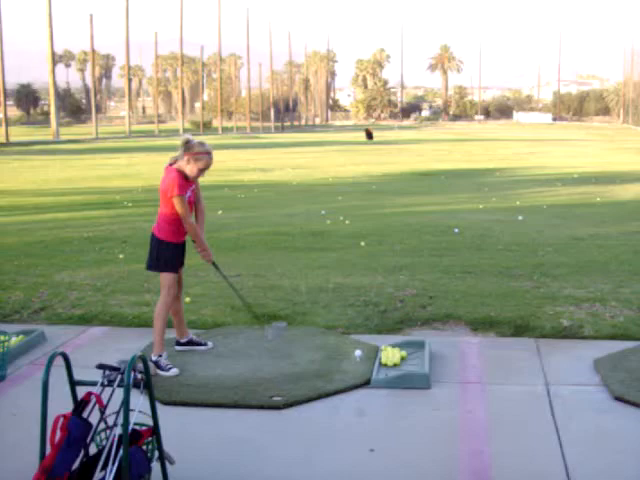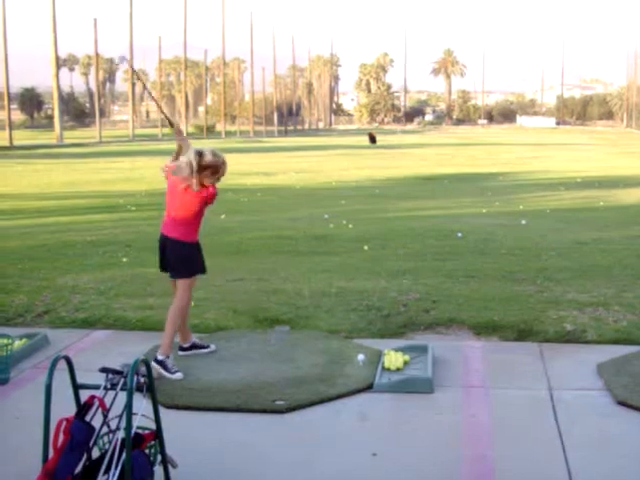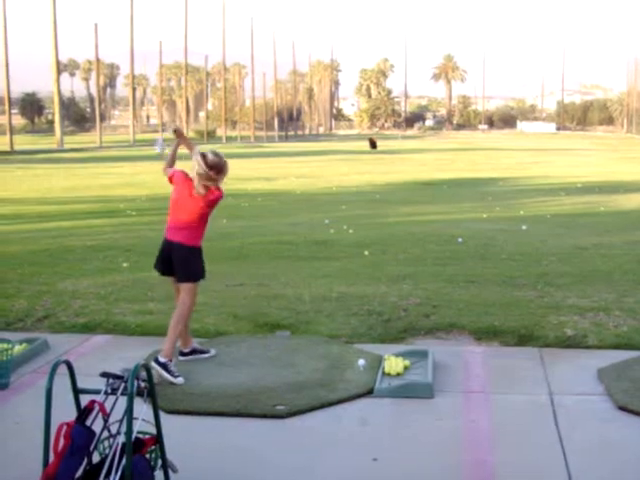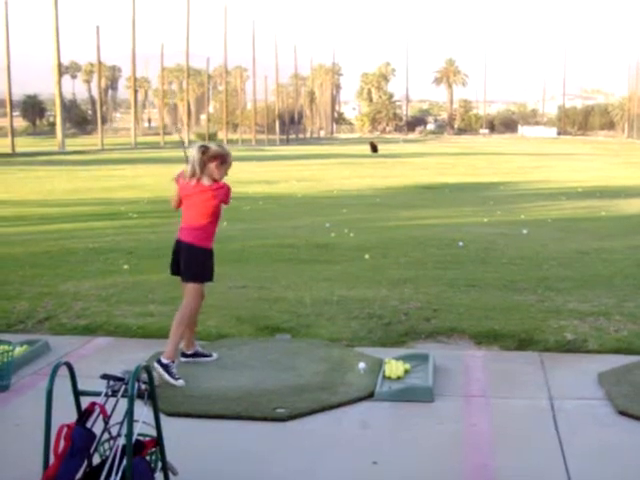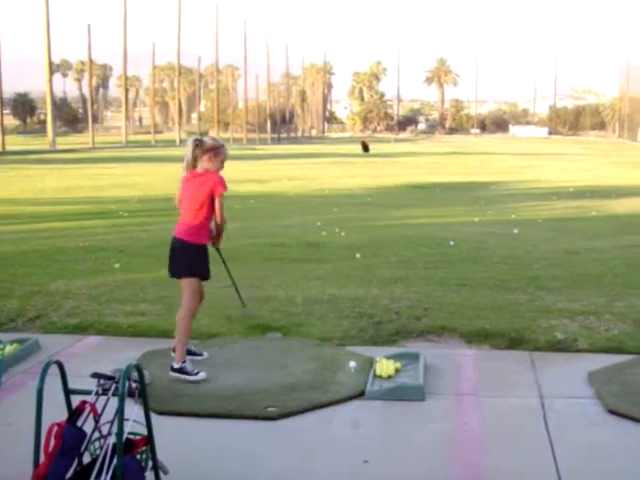
dt=0.3s
person 1, frame 1
left shoulder: (187, 175)
right shoulder: (174, 181)
left elbow: (199, 207)
right elbow: (188, 220)
left wrist: (201, 241)
right wrist: (203, 247)
left hip: (177, 240)
right hip: (165, 242)
left knee: (177, 288)
right knee: (168, 293)
left ankle: (183, 337)
right ankle: (157, 354)
person 1, frame 2
left shoulder: (175, 178)
right shoulder: (209, 193)
left elbow: (171, 166)
left wrist: (180, 145)
right wrist: (184, 140)
left hip: (167, 240)
right hip: (185, 245)
left knee: (181, 293)
right knee: (183, 298)
left ankle: (186, 342)
right ankle: (162, 355)
person 1, frame 3
left shoulder: (180, 179)
right shoulder: (215, 196)
left elbow: (166, 169)
right elbow: (205, 178)
left wrist: (177, 144)
right wrist: (189, 145)
left hip: (170, 245)
right hip: (189, 250)
left knee: (184, 298)
right knee: (185, 303)
left ankle: (187, 346)
right ankle: (164, 357)
person 1, frame 4
left shoulder: (184, 178)
right shoulder: (223, 190)
left hip: (183, 244)
right hip: (199, 249)
left knee: (196, 298)
right knee: (189, 303)
left ankle: (189, 348)
right ankle: (166, 358)
person 1, frame 5
left shoulder: (188, 176)
right shoulder: (215, 179)
right elbow: (220, 219)
right wrist: (217, 237)
left hip: (183, 241)
right hip: (192, 245)
left knee: (196, 297)
right knee: (189, 302)
left ankle: (182, 345)
right ankle: (179, 362)
